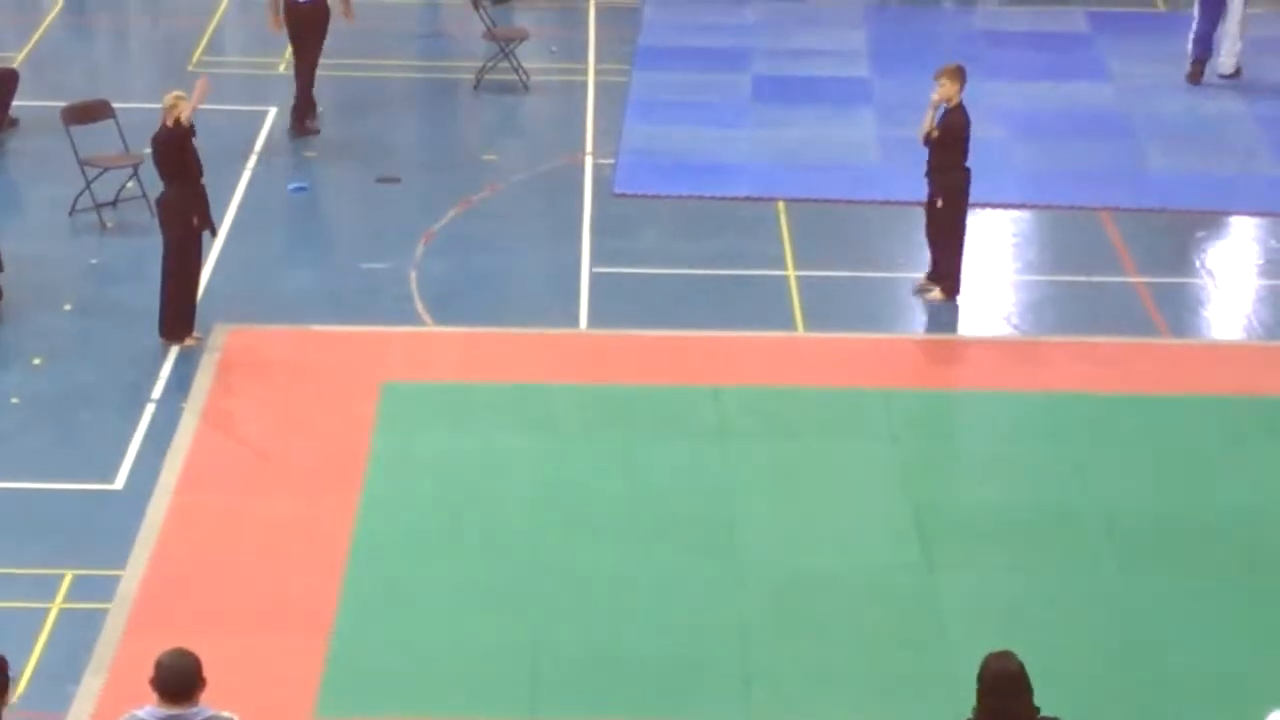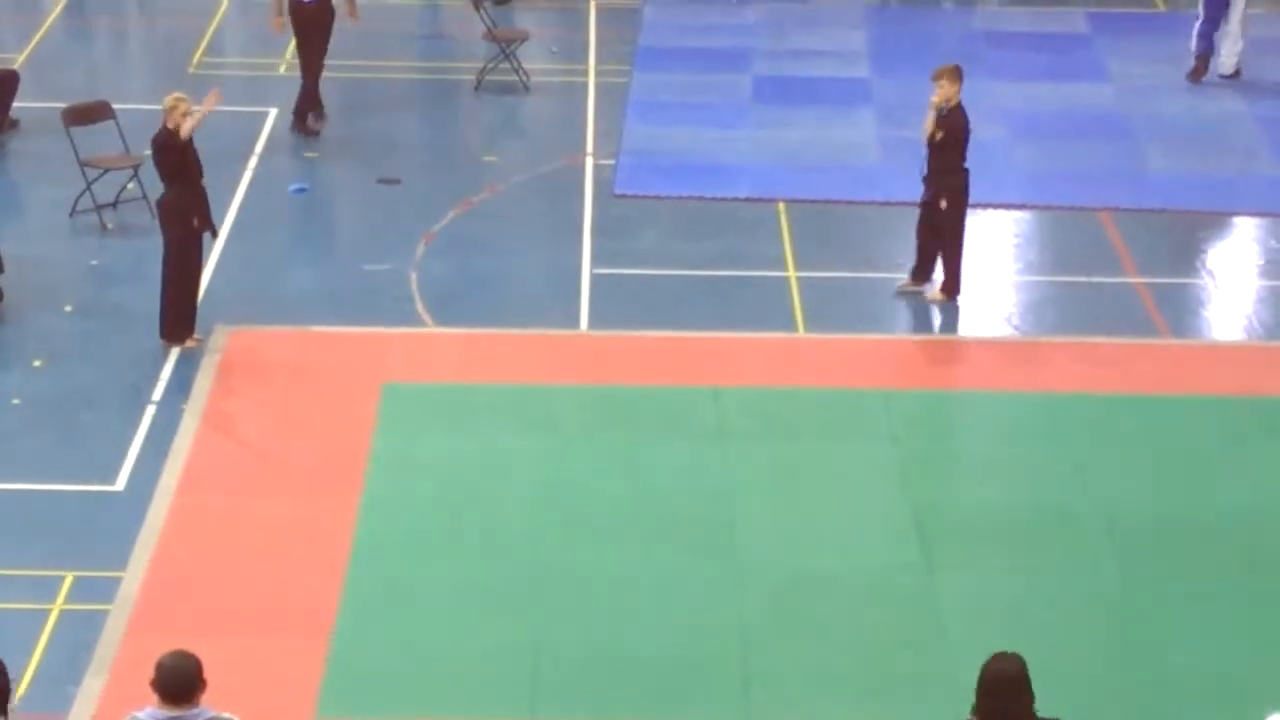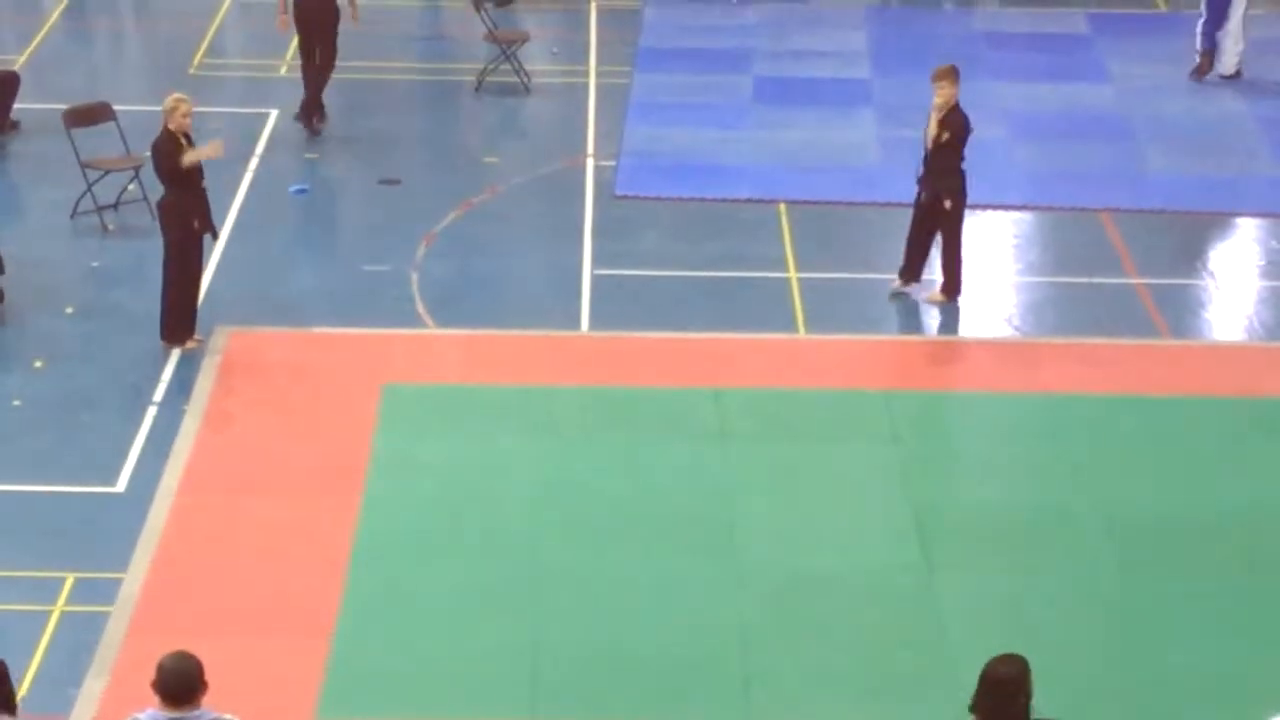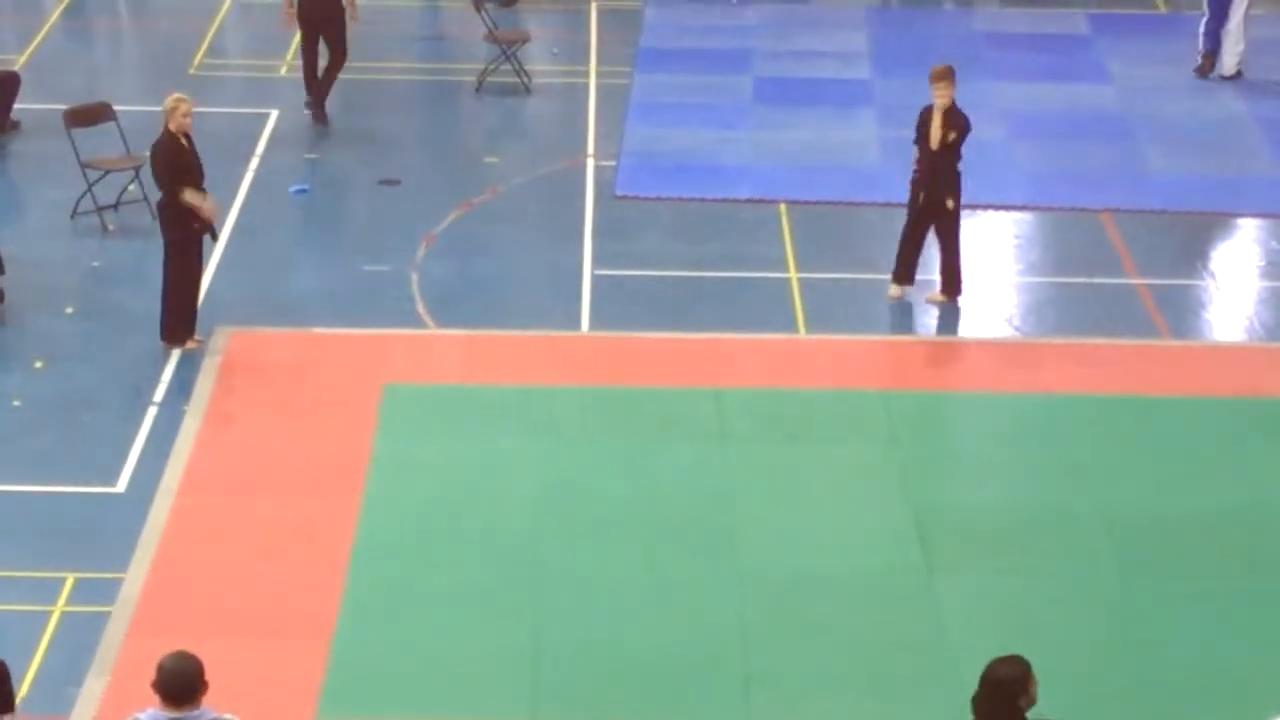
dt=0.1s
person 1, frame 1
left shoulder: (181, 136)
right shoulder: (162, 140)
right elbow: (179, 127)
right wrist: (194, 102)
left hip: (189, 208)
right hip: (175, 211)
left knee: (190, 270)
right knee: (177, 271)
left ankle: (184, 327)
right ankle: (173, 332)
person 1, frame 2
left shoulder: (181, 139)
right shoulder: (162, 141)
right elbow: (180, 139)
right wrist: (201, 114)
left hip: (190, 210)
right hip: (175, 213)
left knee: (191, 273)
right knee: (177, 273)
left ankle: (185, 329)
right ankle: (173, 333)
person 1, frame 3
left shoulder: (184, 140)
right shoulder: (162, 144)
right elbow: (174, 164)
right wrist: (202, 153)
left hip: (191, 212)
right hip: (176, 215)
left knee: (192, 274)
right knee: (178, 274)
left ankle: (186, 330)
right ankle: (174, 335)
person 1, frame 4
left shoulder: (185, 140)
right shoulder: (162, 147)
right elbow: (167, 184)
left wrist: (200, 203)
right wrist: (196, 200)
left hip: (191, 215)
right hip: (176, 218)
left knee: (192, 274)
right knee: (178, 275)
left ankle: (186, 331)
right ankle: (174, 335)
person 2, frame 1
left shoulder: (956, 119)
right shoulder: (951, 113)
left elbow: (928, 139)
left wrist: (931, 110)
left hip: (951, 183)
right hip: (944, 180)
left knee: (949, 234)
right knee: (935, 230)
left ankle: (949, 287)
right ankle: (936, 277)
person 2, frame 2
left shoulder: (957, 119)
right shoulder: (943, 113)
left elbow: (929, 141)
left wrist: (932, 112)
left hip: (952, 184)
right hip: (936, 180)
left knee: (950, 236)
right knee: (926, 230)
left ankle: (949, 289)
right ankle: (919, 277)
person 2, frame 3
left shoulder: (959, 120)
right shoulder: (940, 113)
left elbow: (933, 143)
left wrist: (935, 114)
left hip: (950, 185)
right hip: (931, 181)
left knee: (950, 237)
right knee: (919, 230)
left ankle: (949, 290)
right ankle: (907, 277)
person 2, frame 4
left shoulder: (958, 119)
right shoulder: (927, 113)
left elbow: (936, 145)
left wrist: (939, 114)
right wrist: (916, 172)
left hip: (946, 184)
right hip: (923, 181)
left knee: (948, 237)
right knee: (912, 232)
left ankle: (949, 289)
right ankle: (900, 280)
